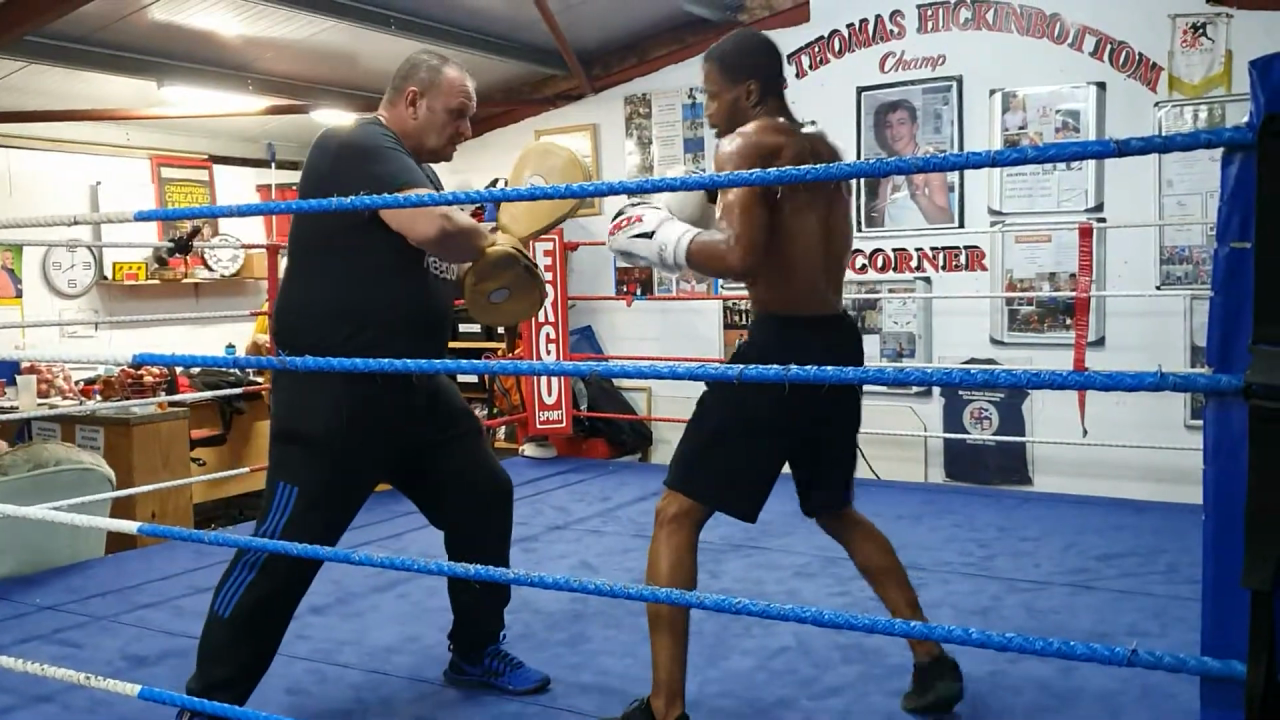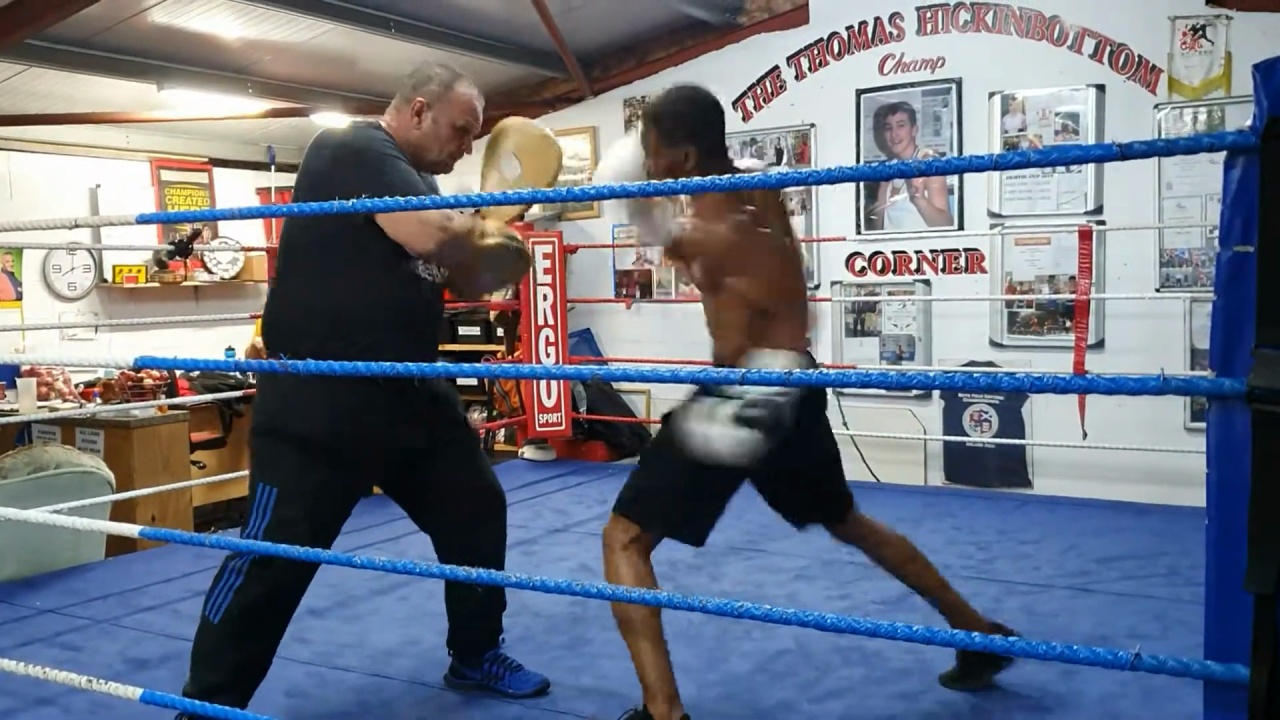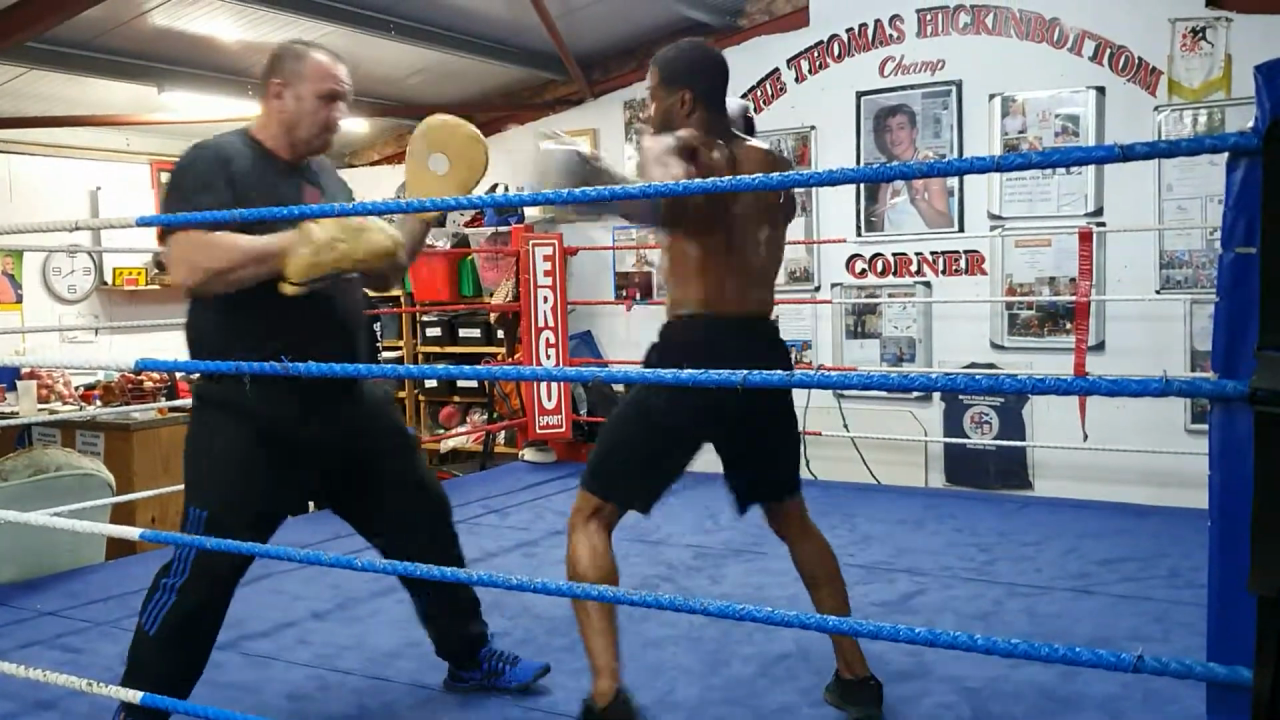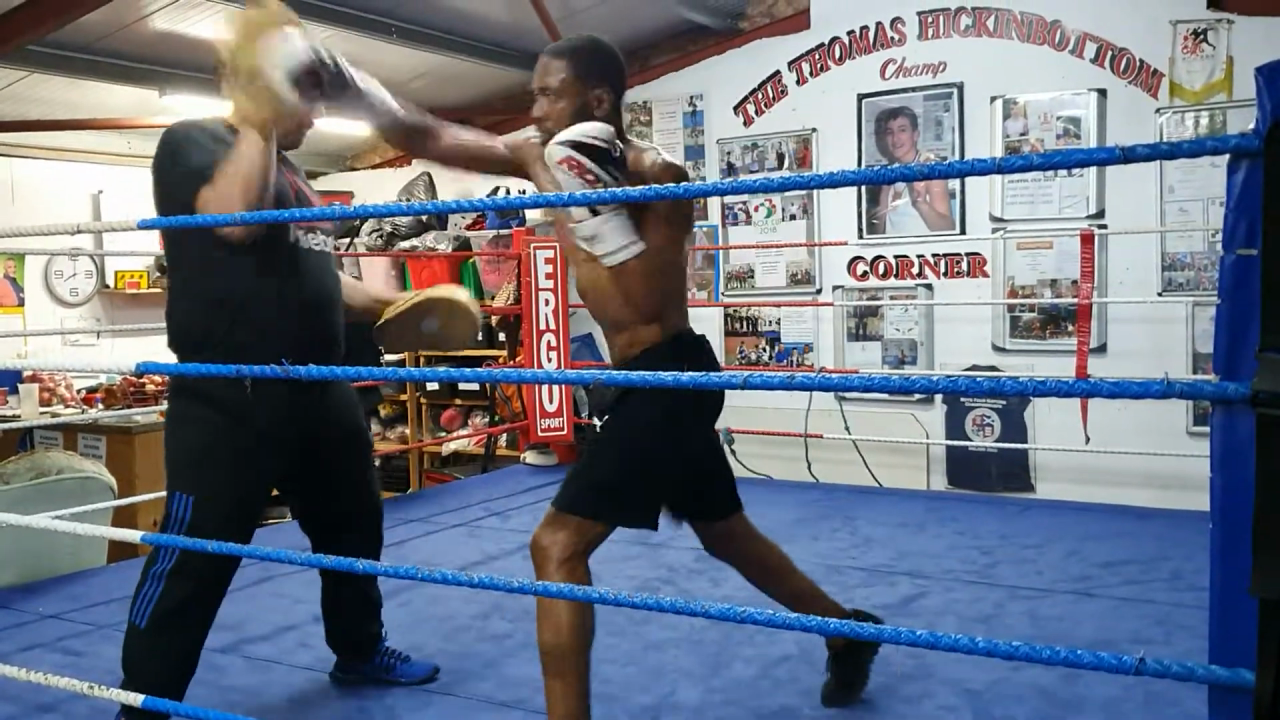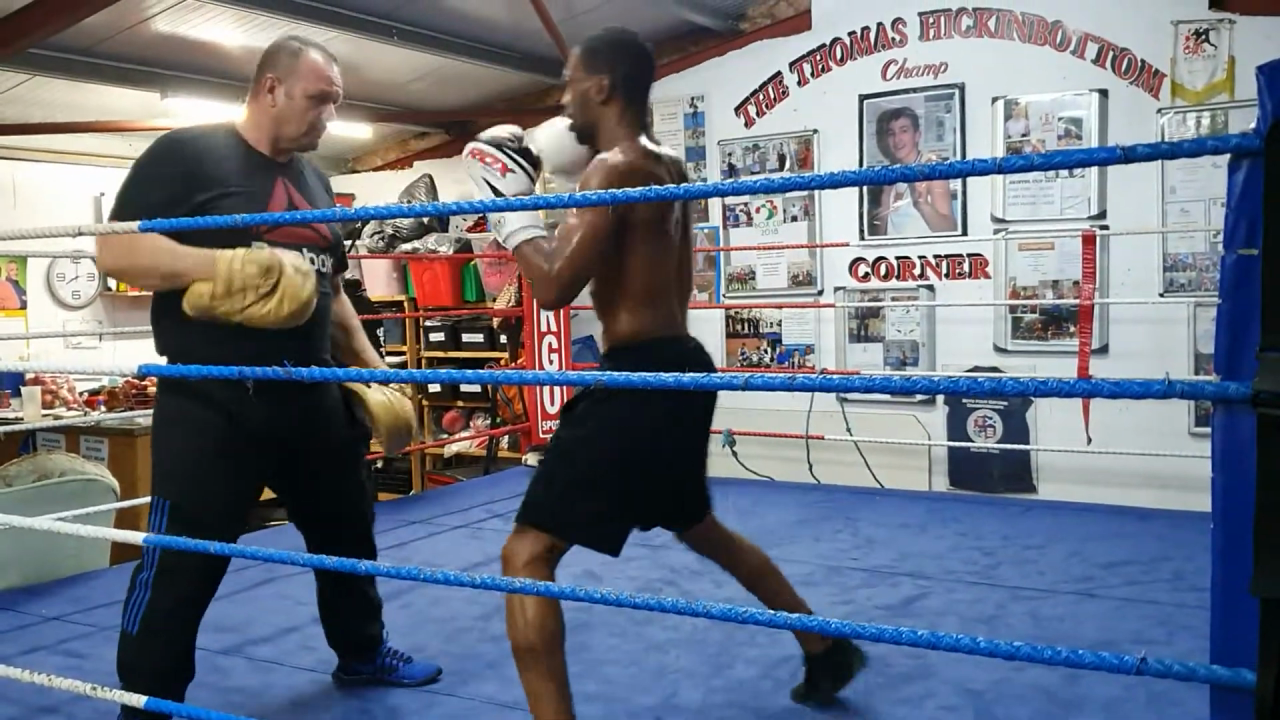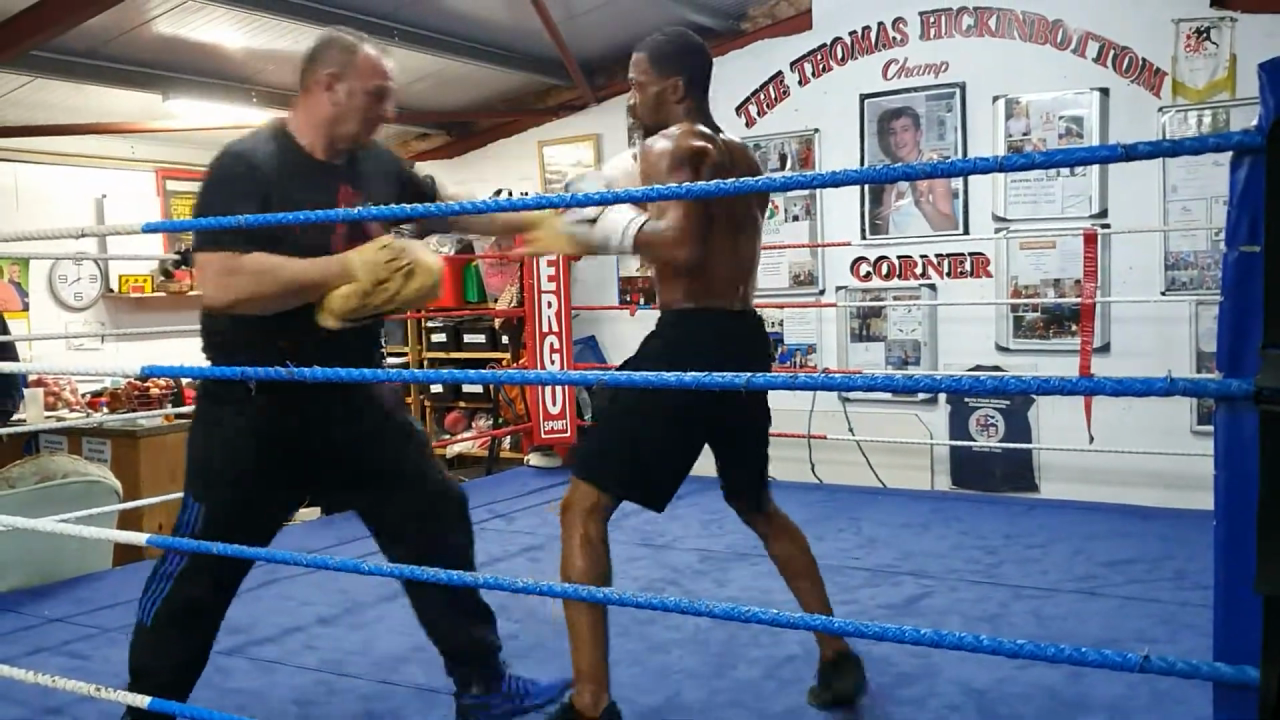
dt=0.4s
person 1, frame 1
left shoulder: (407, 166)
right shoulder: (356, 147)
left elbow: (440, 261)
right elbow: (435, 227)
right wrist: (488, 240)
left hip: (415, 387)
right hip: (334, 391)
left knee: (484, 500)
right knee: (287, 546)
left ankle: (476, 651)
person 1, frame 2
left shoulder: (413, 175)
right shoulder: (353, 150)
left elbow: (457, 276)
right elbow: (432, 236)
left wrist: (493, 225)
right wrist: (483, 234)
left hip: (405, 389)
right hip: (319, 394)
left knee: (478, 508)
right knee: (277, 551)
left ankle: (476, 655)
person 1, frame 3
left shoulder: (327, 178)
right shoulder: (213, 164)
left elbow: (378, 273)
right elbow: (192, 266)
left wrist: (423, 215)
right wrist: (305, 244)
left hip: (343, 399)
right hip: (249, 409)
left knee: (423, 518)
right knee: (206, 565)
left ankle: (469, 655)
person 1, frame 4
left shoulder: (286, 167)
right shoulder: (193, 142)
right elbow: (236, 220)
left wrist: (391, 305)
right wrist: (258, 124)
left hip: (319, 389)
right hip: (228, 397)
left knee: (354, 522)
right knee: (195, 556)
left ankle: (360, 651)
person 1, frame 5
left shoulder: (313, 179)
right shoulder: (188, 154)
right elbow: (115, 250)
left wrist: (370, 370)
right wrist: (218, 269)
left hip: (312, 397)
right hip: (214, 403)
left knee: (347, 528)
right knee: (180, 561)
left ankle: (361, 651)
person 1, frame 6
left shoulder: (372, 164)
right shoulder: (248, 166)
left elbow: (452, 208)
right elbow: (222, 282)
right wrist: (352, 271)
left hip: (354, 400)
right hip: (257, 409)
left knee: (436, 519)
right knee: (201, 563)
person 2, frame 1
left shoulder: (747, 145)
right shoulder: (823, 152)
left elbow: (740, 256)
left wrist: (659, 237)
right wrist: (687, 228)
left hip: (781, 350)
right hip: (836, 346)
left knee: (676, 517)
right knee: (838, 515)
right ankle: (930, 662)
person 2, frame 2
left shoulder: (732, 225)
right shoulder: (734, 199)
left elbow: (789, 327)
right elbow: (686, 249)
left wrist: (761, 403)
left hip: (759, 403)
right hip: (781, 397)
left knee: (624, 539)
right knee: (849, 521)
right ankle: (980, 635)
person 2, frame 3
left shoulder: (674, 147)
right shoulder: (772, 163)
left elbow: (668, 197)
left wrist: (590, 180)
left hip: (691, 354)
right hip: (760, 353)
left knee: (589, 516)
right knee: (789, 515)
person 2, frame 4
left shoulder: (660, 176)
right shoulder: (547, 154)
left elbow: (655, 304)
right elbow: (439, 138)
left wrist: (599, 208)
right wrist: (354, 86)
left hip: (671, 378)
right hip: (644, 381)
left knee: (557, 548)
right knee: (724, 533)
right ankle: (845, 630)
person 2, frame 5
left shoulder: (613, 169)
right shoulder: (668, 167)
left elbow: (555, 286)
left wrist: (508, 201)
left hip: (638, 382)
right hip: (677, 371)
left knee: (526, 556)
right knee: (701, 529)
right ankle: (823, 647)
person 2, frame 6
left shoulder: (669, 148)
right shoulder: (744, 162)
left elbow: (682, 248)
left wrist: (613, 221)
right wrist: (630, 207)
left hip: (687, 345)
right hip: (744, 342)
left knee: (582, 508)
right knee: (758, 508)
right ankle: (835, 659)
